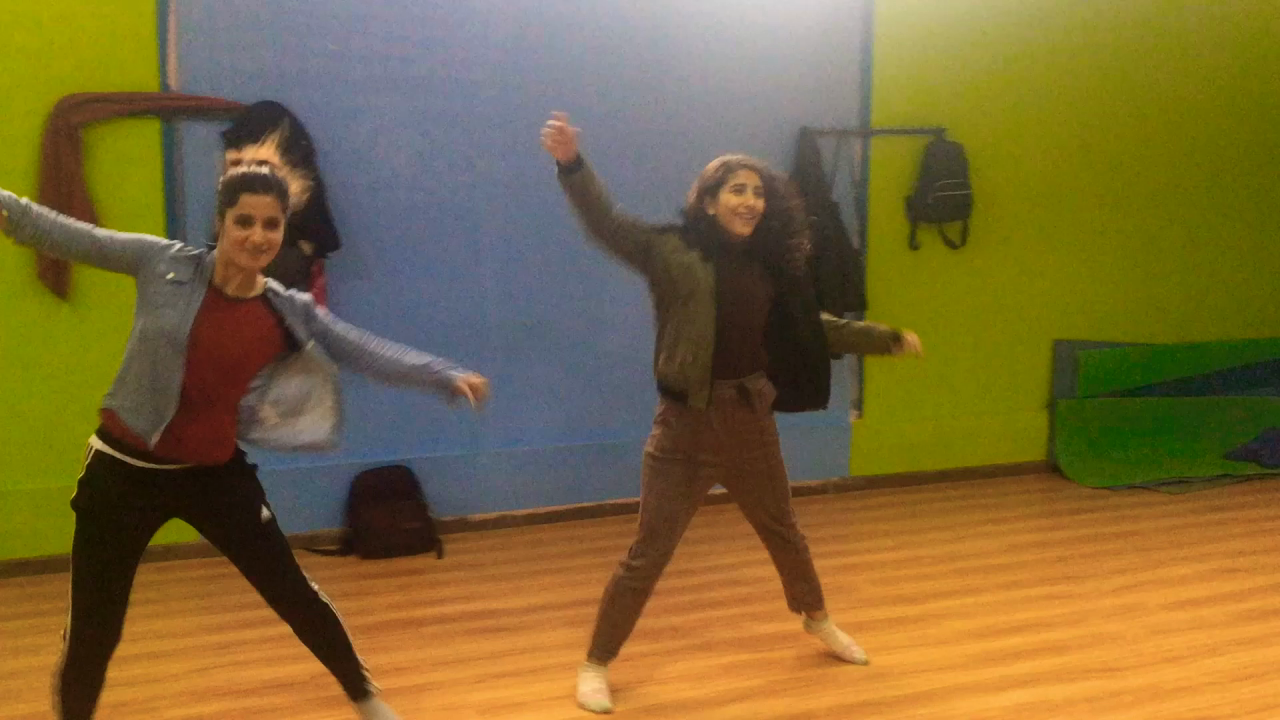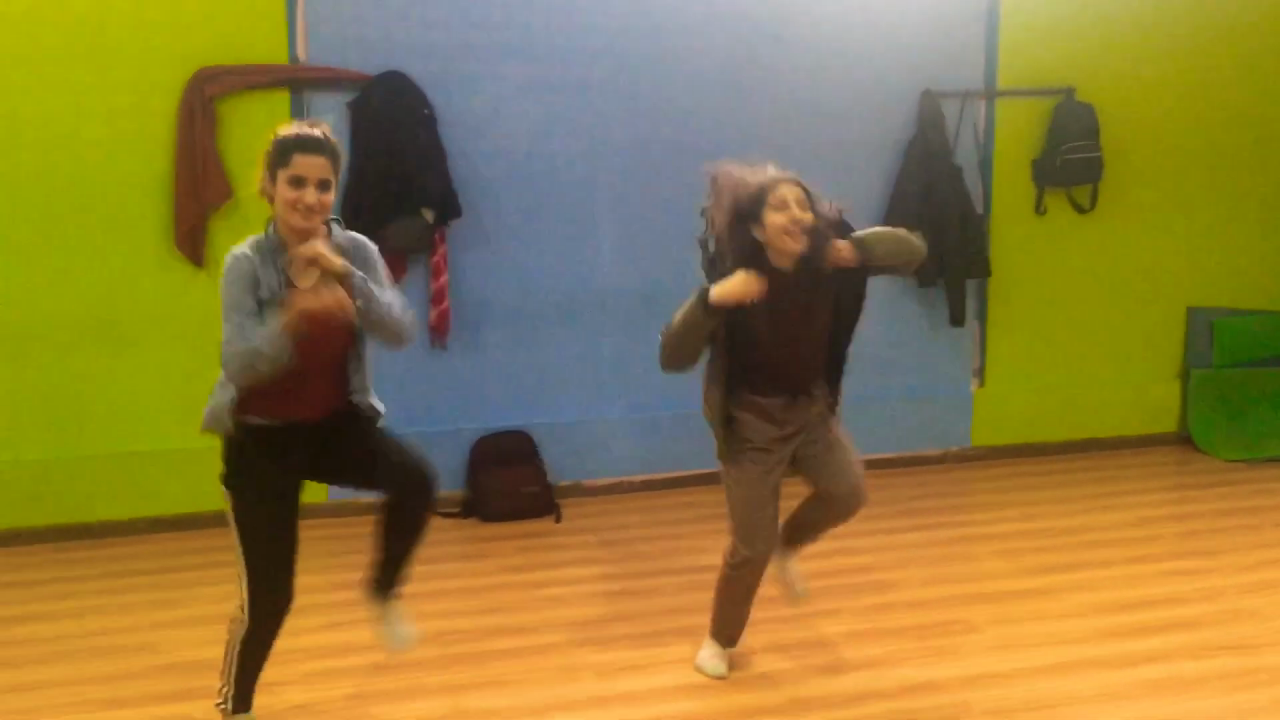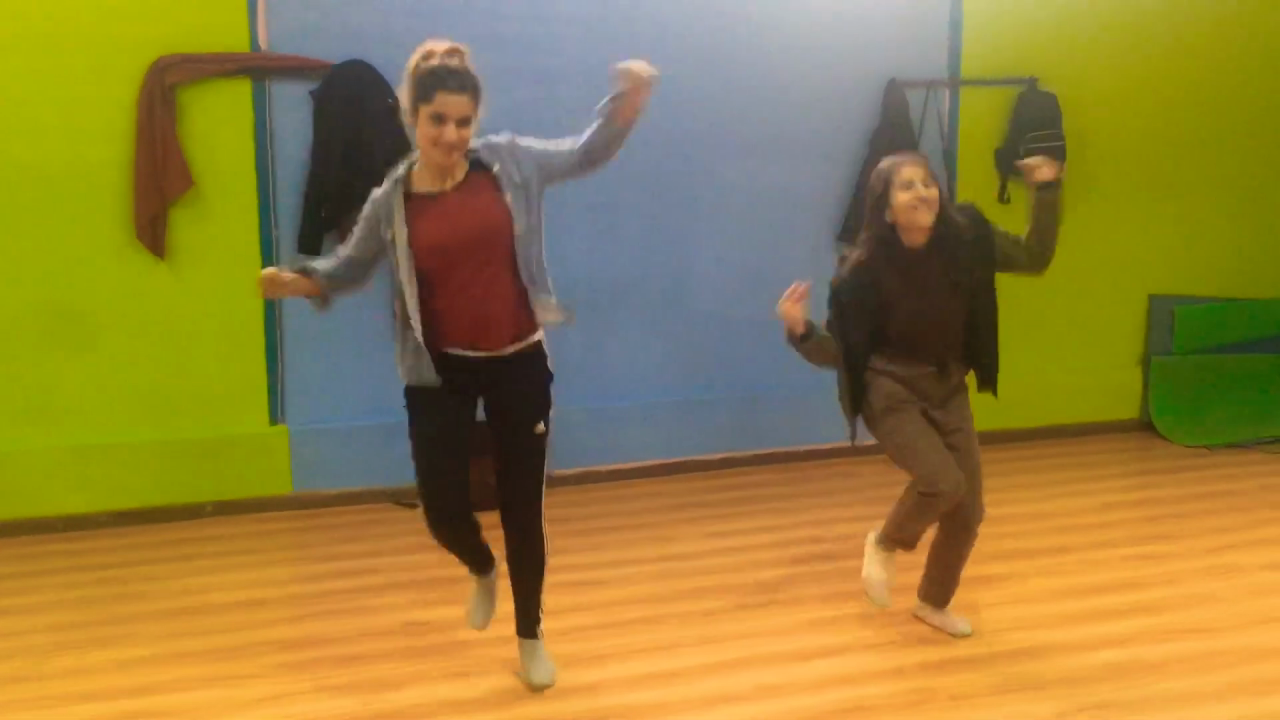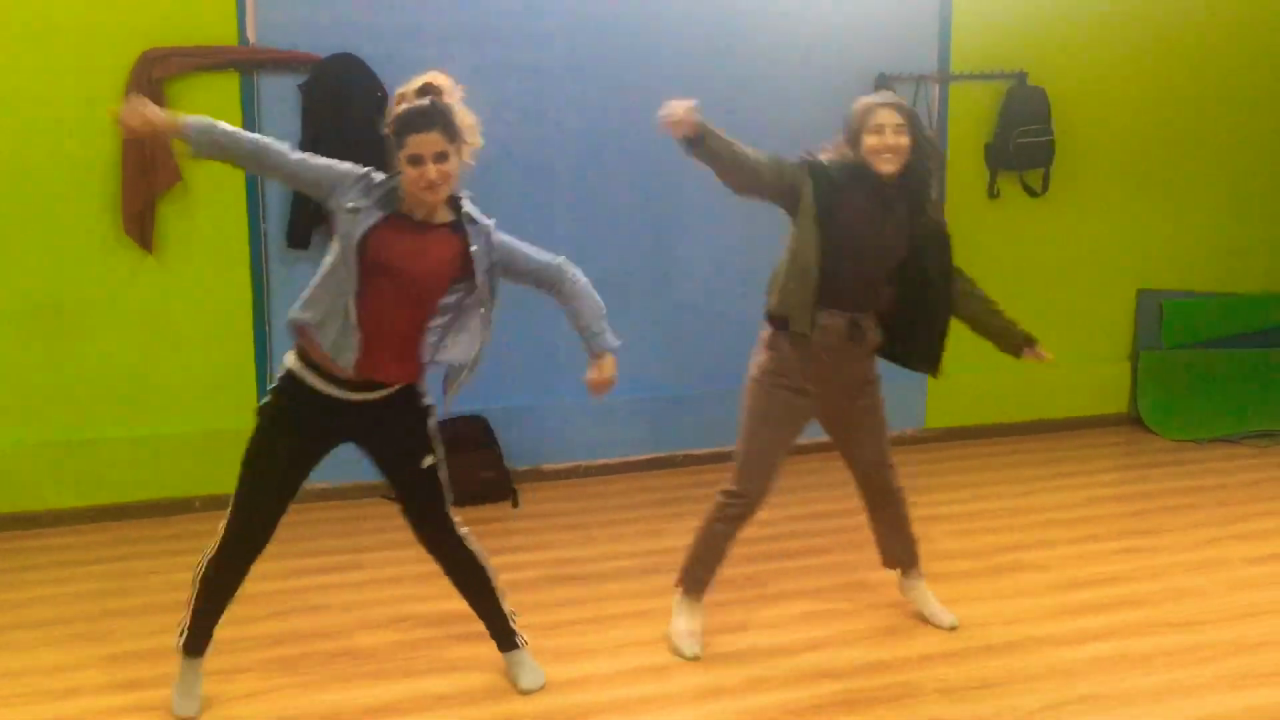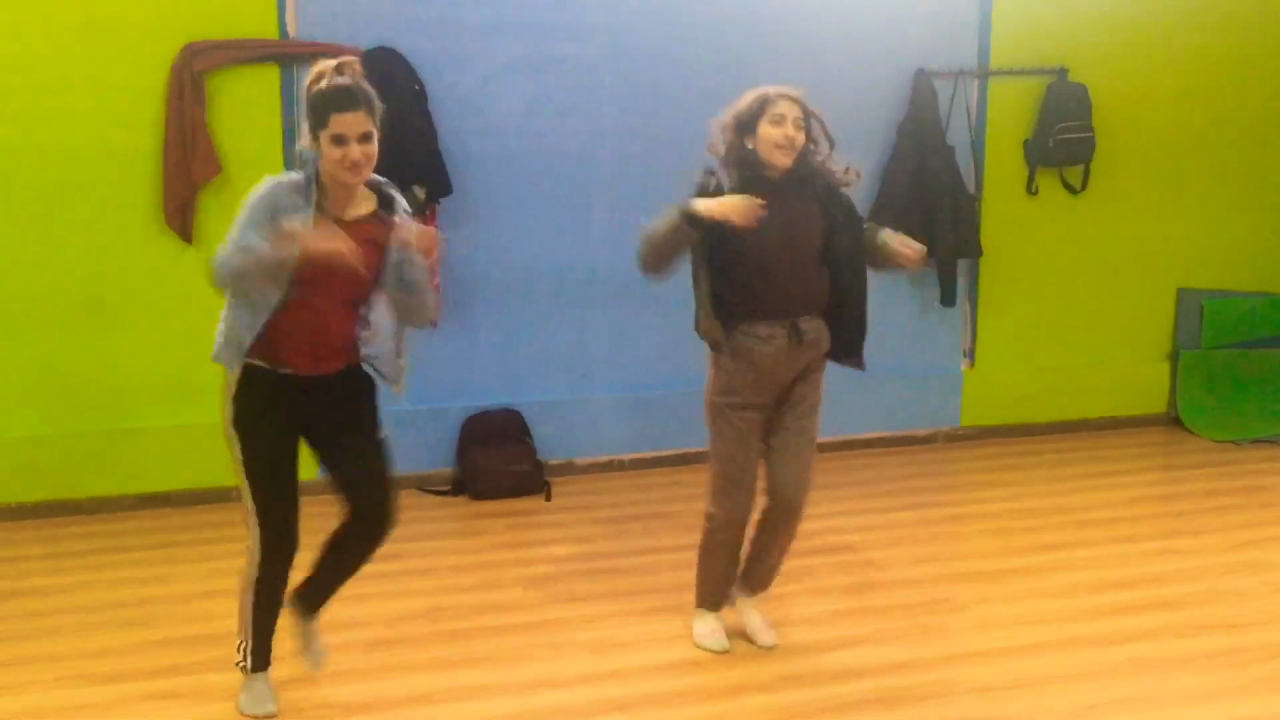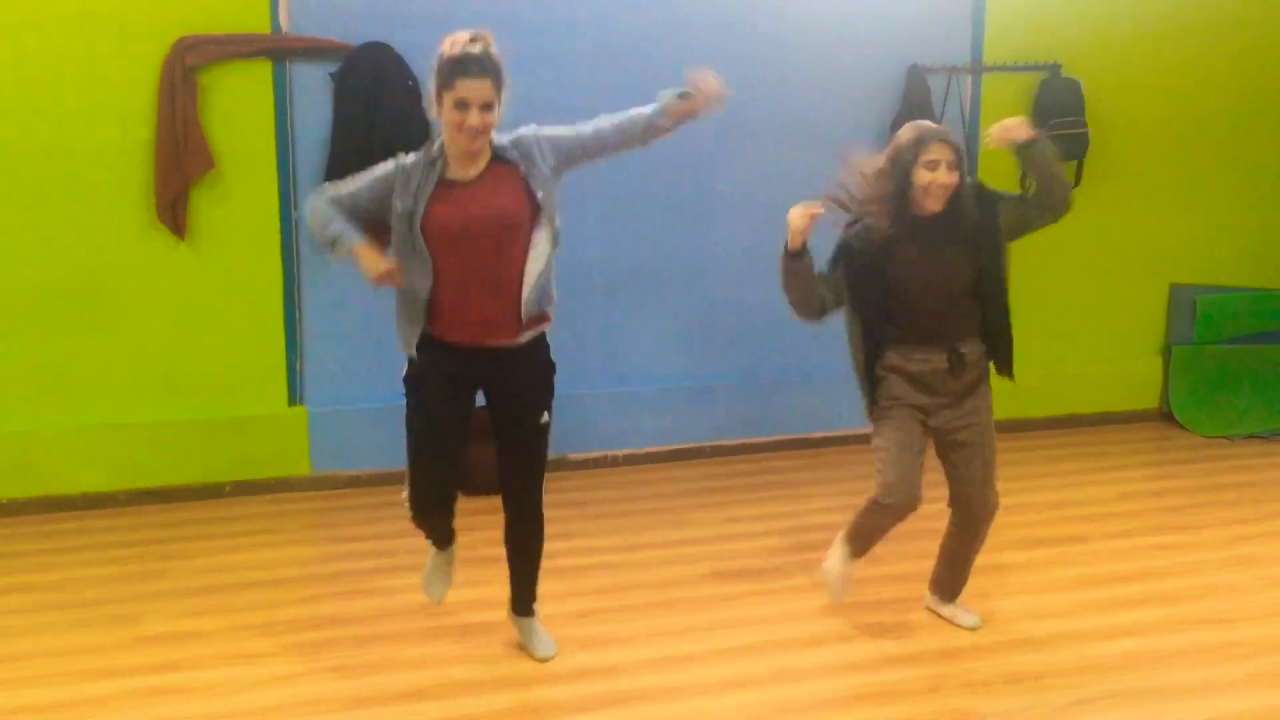
dt=0.7s
person 1, frame 1
left shoulder: (291, 312)
right shoulder: (166, 268)
left elbow: (365, 352)
right elbow: (63, 238)
left wrist: (449, 377)
left hip: (216, 471)
right hip: (126, 470)
left knee: (294, 593)
right knee: (91, 635)
person 1, frame 2
left shoulder: (357, 252)
right shoulder: (246, 262)
left elbow: (400, 329)
right elbow: (243, 363)
left wrist: (340, 272)
right wrist: (300, 311)
left hip: (339, 422)
right hip: (260, 437)
left knee: (416, 482)
right knee: (268, 595)
left ankle: (384, 590)
person 1, frame 3
left shoulder: (506, 164)
right shoulder: (390, 201)
left elbow: (588, 153)
right elbow: (349, 266)
left wrist: (624, 105)
right wrist: (302, 280)
left hip: (517, 361)
right hip: (439, 371)
left knee: (522, 507)
right knee: (441, 507)
left ankle: (530, 634)
right ankle: (484, 568)
person 1, frame 4
left shoulder: (476, 238)
right shoulder: (360, 193)
left elbow: (563, 278)
right elbow: (268, 154)
left wrist: (602, 348)
right wrist: (175, 125)
left hip: (392, 403)
right hip: (309, 391)
left knee: (440, 534)
right knee: (246, 528)
left ankle: (511, 645)
right ankle: (193, 653)
person 1, frame 5
left shoulder: (393, 210)
right shoulder: (282, 194)
left elbow: (420, 313)
right elbow: (226, 270)
left wrist: (420, 264)
right wrist: (294, 242)
left hip: (342, 379)
right hip: (268, 382)
left knee: (374, 514)
right knee: (274, 539)
left ankle: (307, 605)
person 1, frame 6
left shoulder: (531, 154)
right shoulder: (411, 176)
left elbow: (614, 131)
right elbow: (322, 205)
left wrist: (680, 105)
right wrist: (359, 249)
left hip: (523, 352)
right hip: (442, 355)
left knee: (523, 495)
right knee: (429, 495)
left ankle: (525, 613)
right ankle: (443, 545)
person 2, frame 1
left shoulder: (775, 261)
right shoulder: (677, 251)
left elbow: (813, 329)
right elbow: (605, 227)
left wrist: (888, 338)
right wrist: (572, 162)
left hip: (751, 420)
right hip: (689, 422)
left knee: (783, 532)
right knee: (648, 556)
left ankle: (817, 621)
right ankle: (597, 664)
person 2, frame 2
left shoulder: (829, 255)
right shoulder: (732, 278)
left elbow: (911, 249)
right elbow: (673, 358)
left wrist: (859, 249)
right wrist: (711, 298)
left hip: (812, 411)
right hip: (753, 422)
left knee: (847, 491)
right knee: (750, 548)
left ankle: (789, 543)
right ankle: (719, 640)
person 2, frame 3
left shoulder: (963, 239)
right shoulder: (865, 270)
left elbow: (1034, 258)
right elbow: (838, 350)
left wrist: (1046, 192)
right wrist: (800, 330)
left hip: (947, 392)
right hip: (890, 392)
left knee: (967, 510)
right knee: (941, 483)
left ankle: (933, 602)
right ankle: (885, 544)
person 2, frame 4
left shoulder: (914, 212)
right shoulder: (821, 184)
left elbow: (952, 286)
right elbow: (741, 171)
left wrist: (1016, 340)
right wrist: (697, 133)
left hip: (853, 361)
right hip: (791, 355)
left knee: (879, 480)
right knee: (748, 488)
left ankle: (911, 582)
right ankle: (689, 601)
person 2, frame 5
left shoulder: (820, 191)
right shoulder: (720, 195)
left elbow: (864, 242)
right elbow: (652, 258)
left wrist: (893, 247)
right wrist: (694, 212)
left hip: (805, 363)
right hip: (744, 360)
left knee: (790, 496)
right knee: (729, 500)
left ankle: (749, 596)
right ankle: (709, 608)
person 2, frame 6
left shoulder: (977, 215)
right shoulder: (869, 237)
left elbow: (1055, 202)
right elbow: (813, 304)
left wrist: (1031, 143)
right wrist: (796, 249)
left hip: (967, 379)
right hip: (905, 384)
left knee: (979, 503)
right knee: (898, 495)
left ankle: (945, 594)
right ankle: (849, 545)
